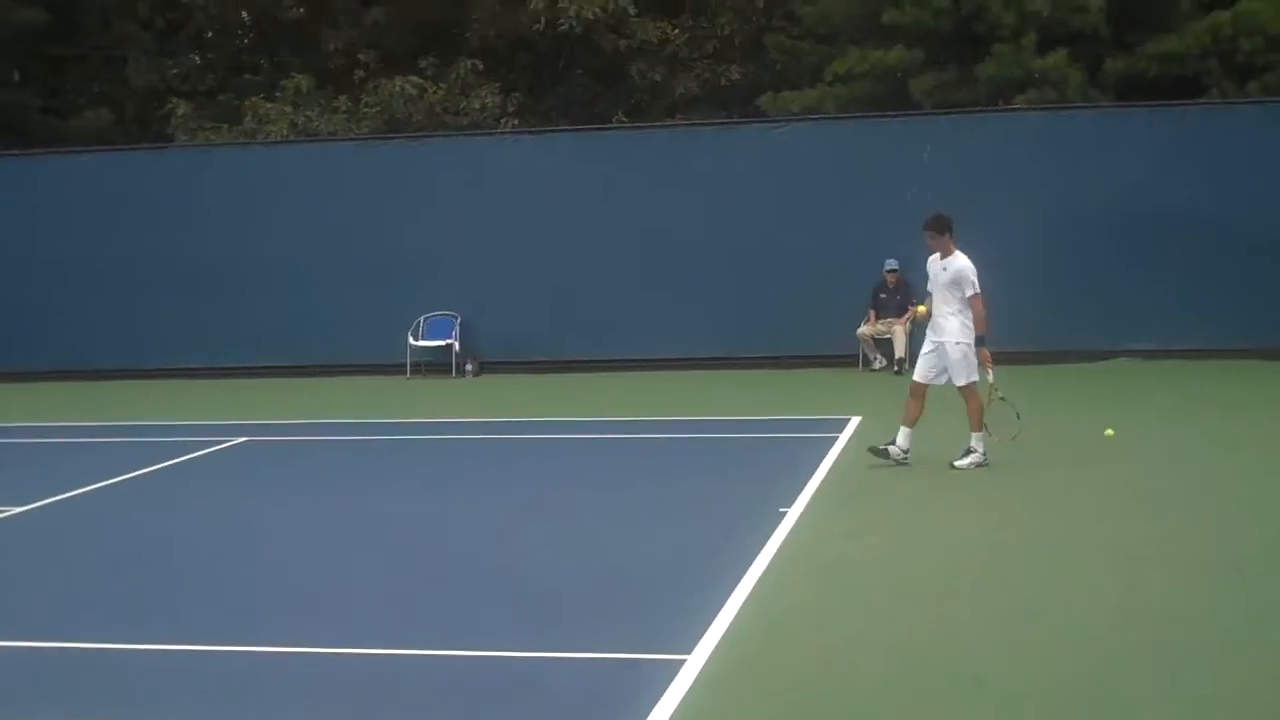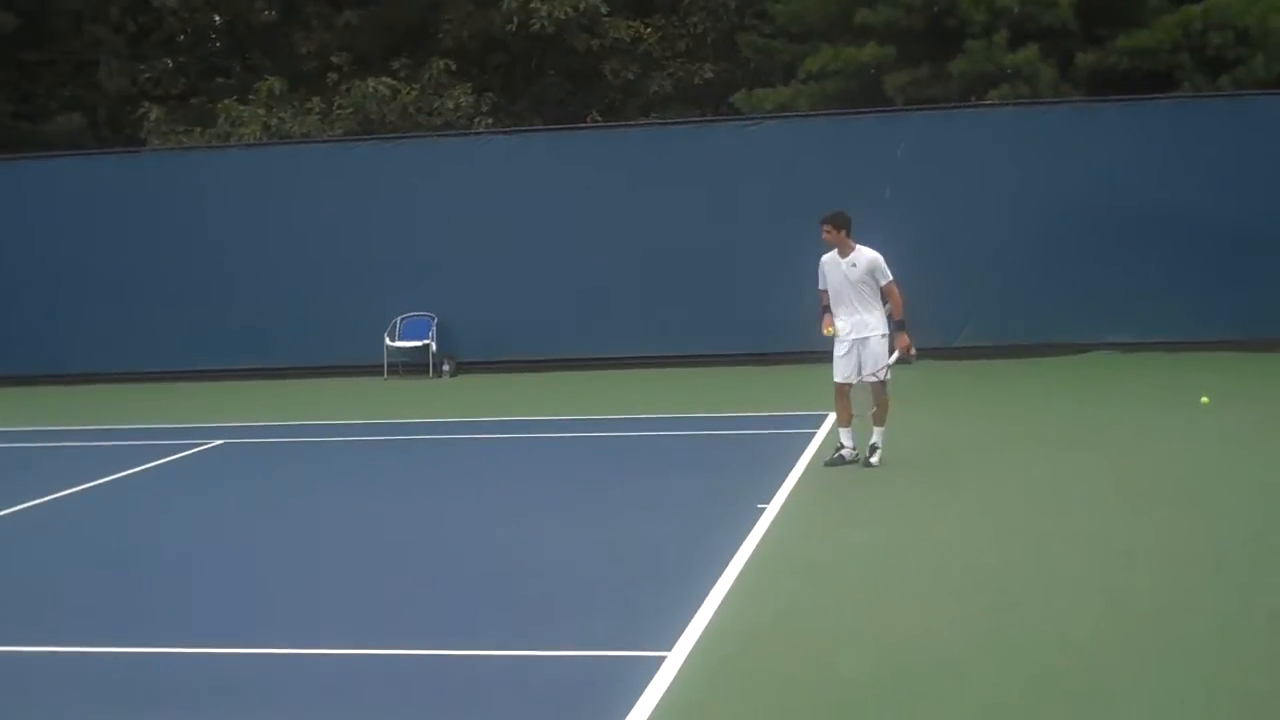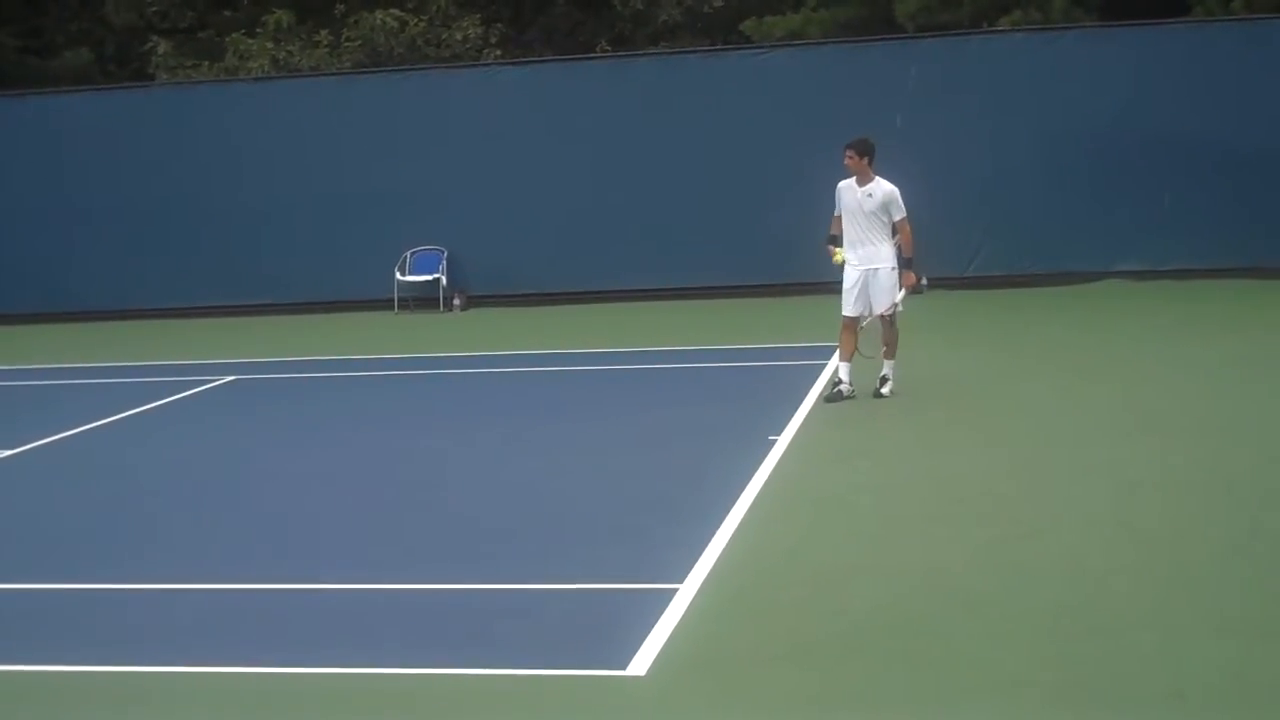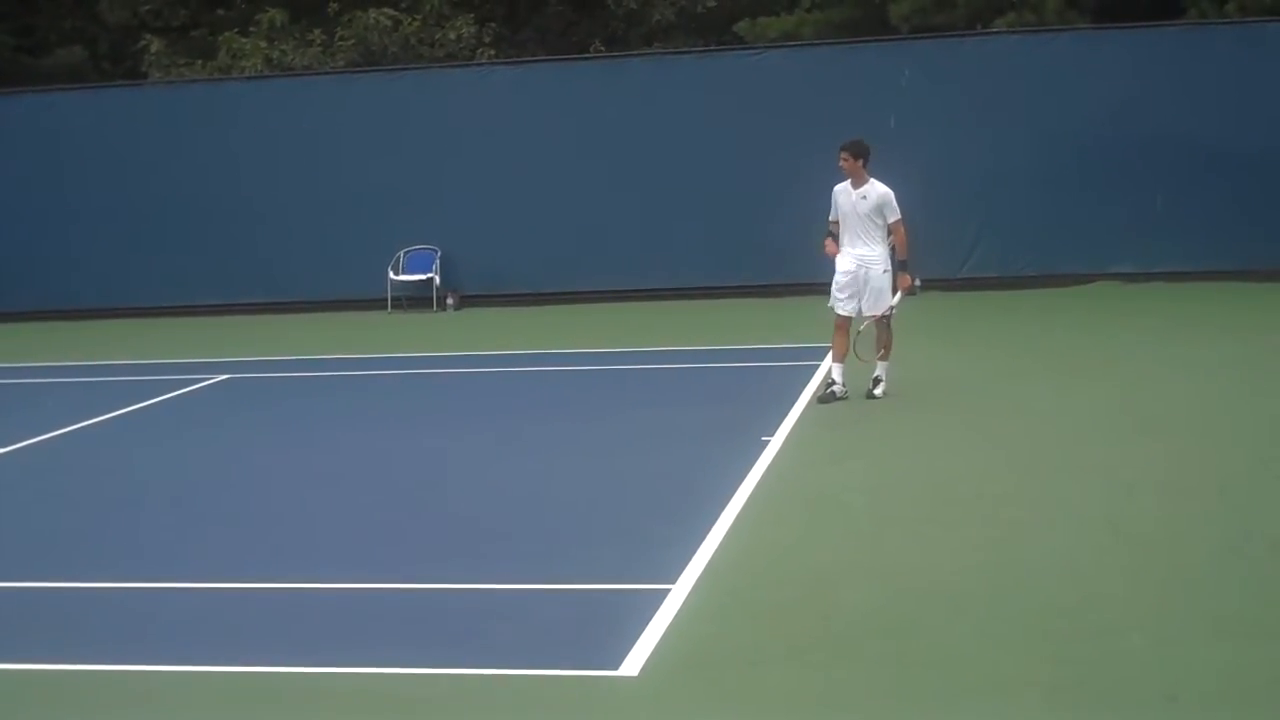
dt=0.7s
person 1, frame 1
left shoulder: (963, 266)
right shoulder: (932, 262)
left elbow: (977, 307)
left wrist: (981, 345)
left hip: (957, 339)
right hip: (934, 338)
left knee: (968, 391)
right knee: (916, 389)
left ankle: (978, 450)
right ankle: (900, 447)
person 1, frame 2
left shoulder: (871, 258)
right shoulder: (825, 262)
left elbow: (893, 293)
left wrist: (900, 331)
right wrist: (827, 316)
left hip: (874, 332)
right hip: (844, 335)
left knee: (878, 386)
right knee: (840, 389)
left ankle: (876, 444)
right ankle: (848, 447)
person 1, frame 3
left shoulder: (888, 191)
right shoulder: (842, 188)
left elbow: (904, 230)
left wrist: (908, 268)
right wrist: (833, 243)
left hip: (883, 265)
right hip: (853, 267)
left knee: (888, 320)
right knee: (848, 322)
left ankle: (887, 376)
right ankle: (844, 381)
person 1, frame 4
left shoulder: (882, 193)
right shoulder: (838, 191)
left elbow: (898, 232)
left wrist: (903, 270)
right wrist: (830, 238)
left hip: (876, 267)
right hip: (846, 267)
left knee: (882, 322)
right knee: (841, 323)
left ankle: (880, 377)
right ankle: (837, 382)
